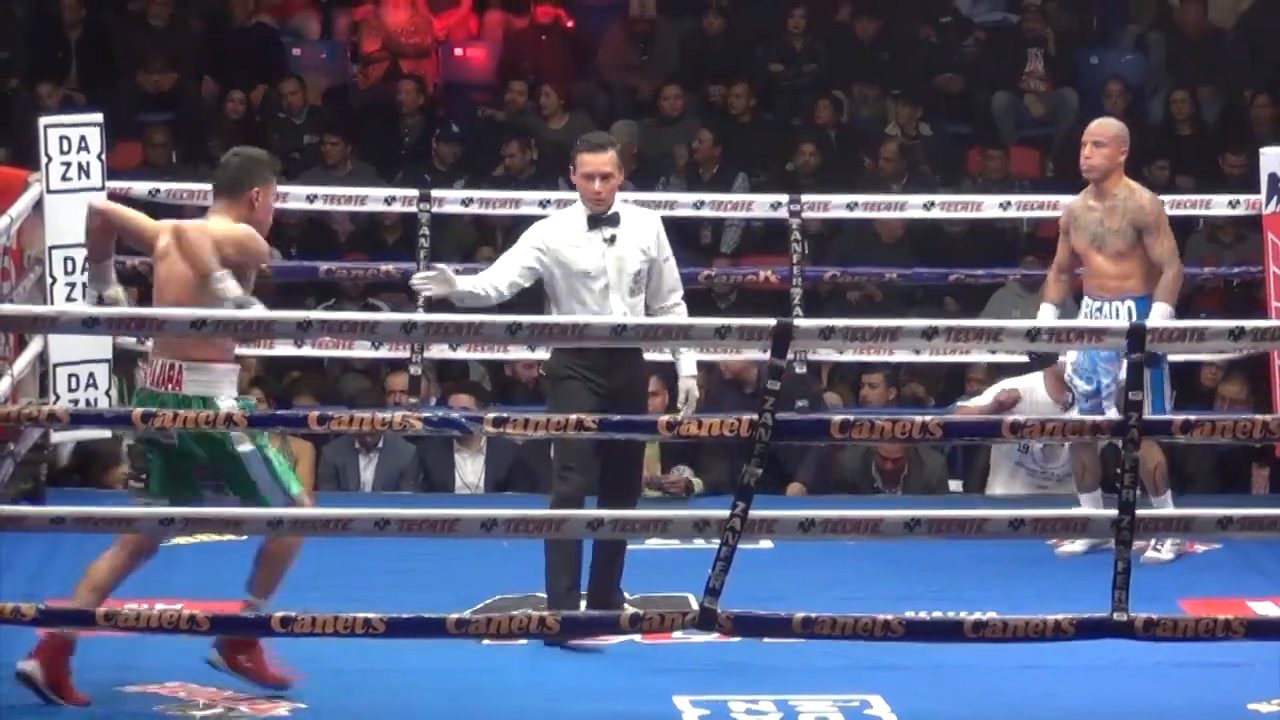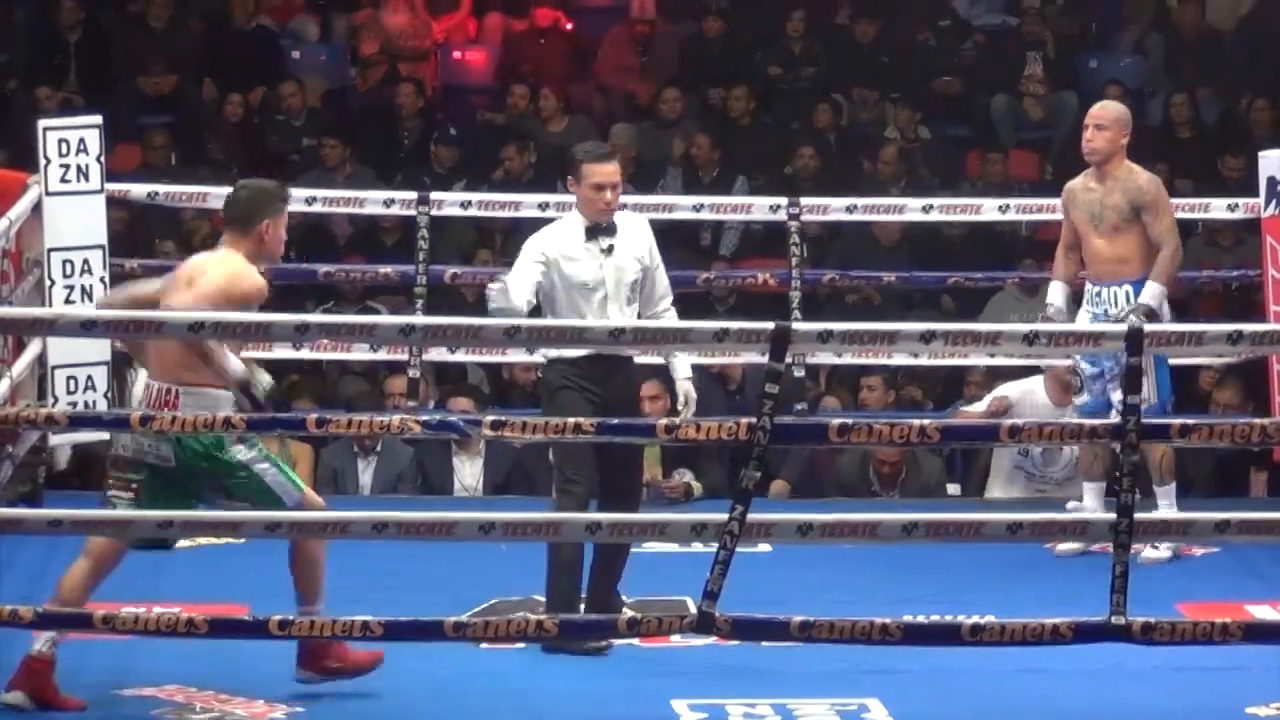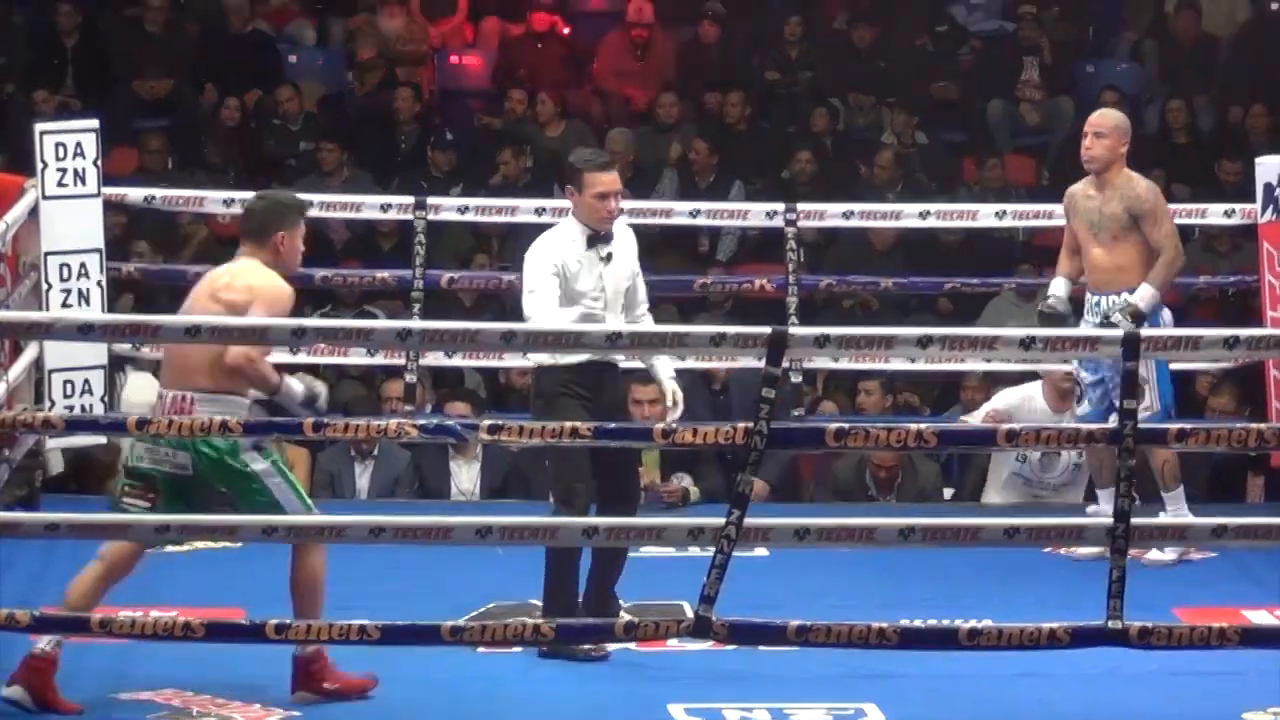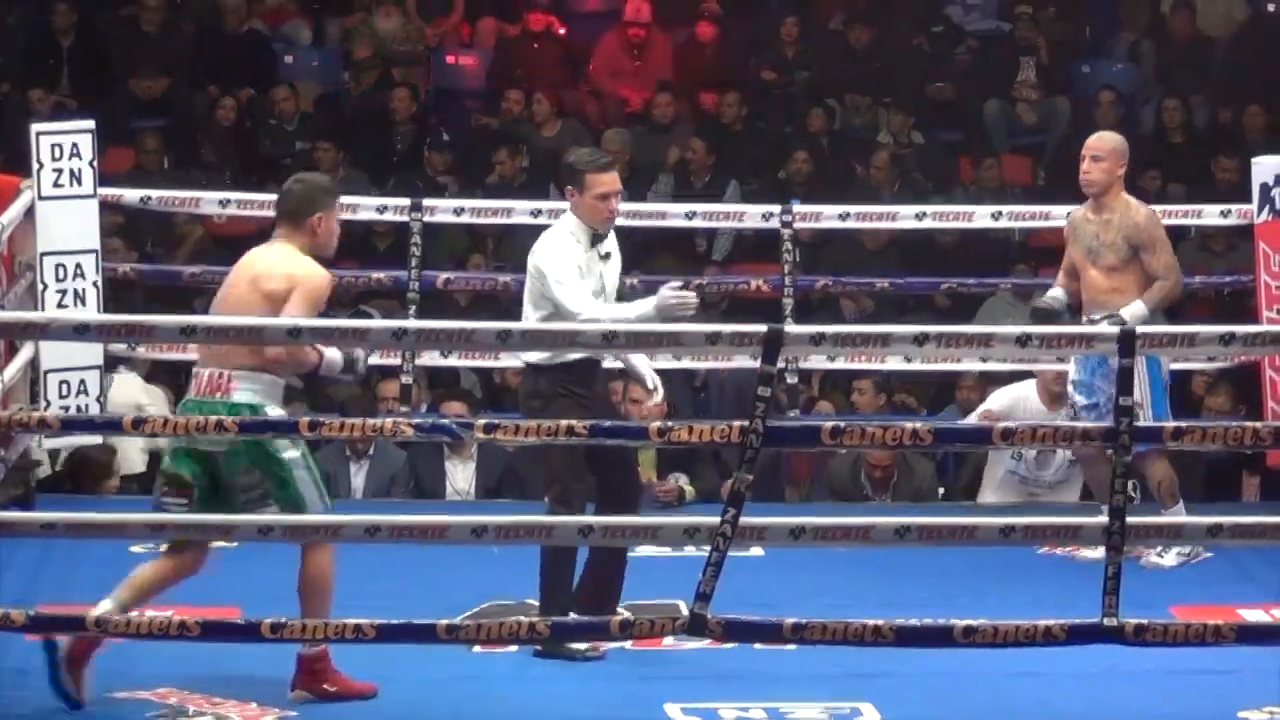
dt=0.1s
person 1, frame 1
left shoulder: (174, 240)
right shoulder: (242, 241)
left elbow: (101, 212)
right elbow: (188, 232)
left wrist: (105, 278)
right wrist: (230, 292)
left hip: (156, 398)
right hip: (207, 408)
left knee: (140, 539)
right knee: (292, 515)
left ankle: (50, 654)
right ankle: (238, 640)
person 1, frame 2
left shoulder: (191, 269)
right shoulder: (246, 282)
left elbow: (112, 308)
right elbow: (181, 315)
right wrist: (235, 366)
left hip: (148, 420)
right hip: (202, 426)
left knee: (105, 547)
right knee: (309, 514)
right ankle: (318, 650)
person 1, frame 3
left shoulder: (214, 278)
right shoulder: (274, 289)
right elbow: (238, 359)
right wrist: (289, 388)
left hip: (159, 421)
right hip: (214, 431)
left knee: (117, 557)
right ankle: (311, 671)
person 1, frame 4
left shoulder: (249, 261)
right shoulder: (313, 275)
right elbow: (279, 350)
right wrist: (332, 360)
left hip: (197, 407)
right hip: (247, 413)
left knee: (184, 554)
right knee: (317, 536)
left ankle: (81, 634)
right ankle: (314, 670)
person 2, frame 1
left shoulder: (648, 227)
right shoulder: (547, 234)
left elbow: (669, 305)
right elbow: (495, 283)
left wrist: (686, 368)
right wrist: (451, 285)
left hip: (624, 368)
right hip: (574, 368)
left knee: (621, 490)
right knee: (572, 485)
left ankle: (604, 600)
right ankle: (561, 608)
person 2, frame 2
left shoulder: (637, 232)
right shoulder: (548, 243)
left elbow: (659, 309)
right elbow: (516, 305)
left wrist: (682, 373)
right wrist: (500, 300)
left hip: (621, 373)
right hip: (570, 378)
left knee: (624, 495)
right knee: (574, 493)
left ankle: (604, 602)
right ankle: (563, 620)
person 2, frame 3
left shoulder: (623, 238)
right shoulder: (549, 251)
left elbow: (636, 313)
right elbow: (544, 325)
left wrist: (665, 373)
right wrist: (581, 316)
left hip: (608, 379)
right hip: (563, 384)
left knee: (622, 498)
right knee: (574, 501)
left ankle: (599, 606)
person 2, frame 4
left shoulder: (607, 236)
right shoulder: (553, 250)
right elbow: (588, 316)
left wrist: (640, 365)
right wrist: (656, 307)
left hip: (590, 377)
right hip: (555, 383)
left knee: (624, 492)
right knee: (569, 500)
left ankle: (595, 605)
person 3, frame 1
left shoulder: (1143, 205)
right shoulder: (1073, 209)
left elbow: (1171, 268)
right elbow: (1060, 272)
left wrist: (1159, 327)
right wrist: (1045, 324)
left hip: (1135, 319)
right hip: (1090, 318)
left ankle: (1167, 530)
person 3, frame 2
left shoulder: (1143, 186)
right shoulder: (1074, 190)
left elbow: (1169, 247)
left wrist: (1146, 305)
right wrist: (1054, 304)
left hip: (1133, 304)
right hip: (1093, 304)
left knee: (1146, 419)
right knee: (1089, 416)
right ankle: (1091, 516)
person 3, frame 3
left shoulder: (1142, 194)
right shoulder: (1075, 196)
left elbow: (1172, 254)
left wrist: (1136, 304)
right wrist: (1057, 292)
left hip: (1135, 317)
right hip: (1094, 313)
left knee: (1148, 426)
right knee: (1095, 424)
left ankle: (1179, 522)
right ankle: (1109, 521)
person 3, frame 4
left shoulder: (1139, 220)
right shoulder: (1076, 220)
left elbow: (1170, 280)
left wrist: (1125, 319)
right wrist: (1054, 300)
left knee: (1144, 446)
right knee: (1087, 443)
